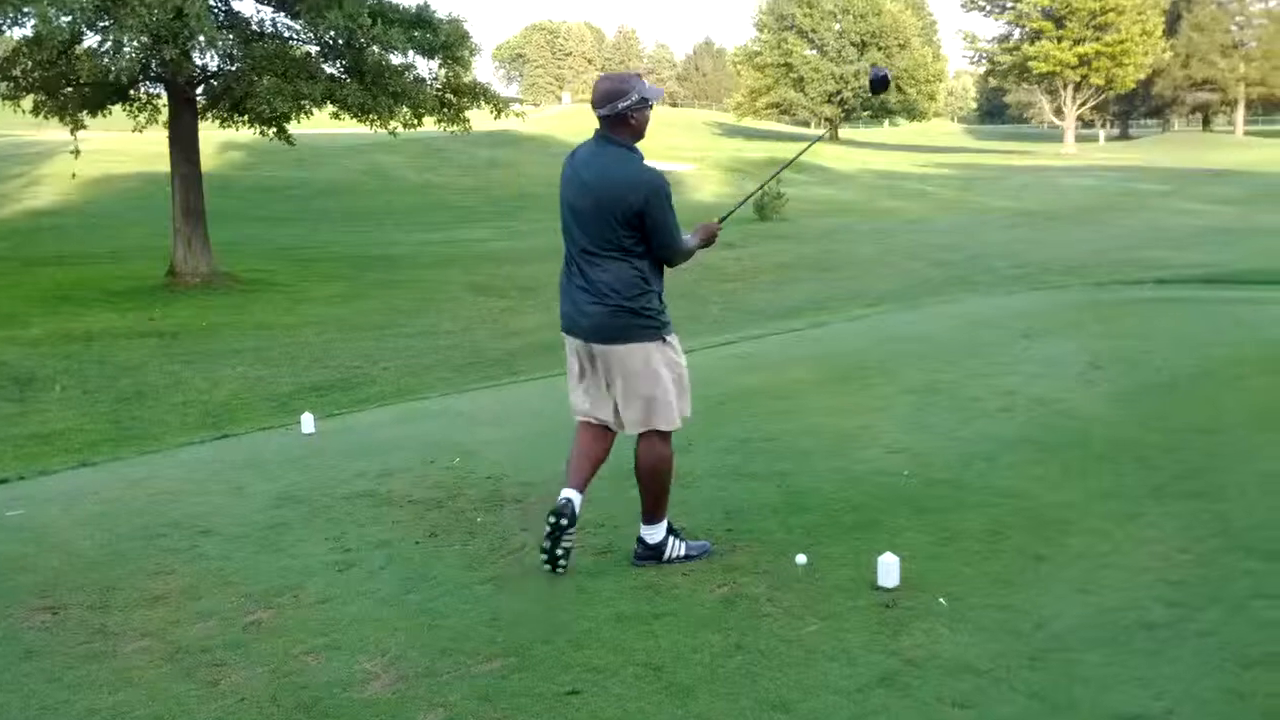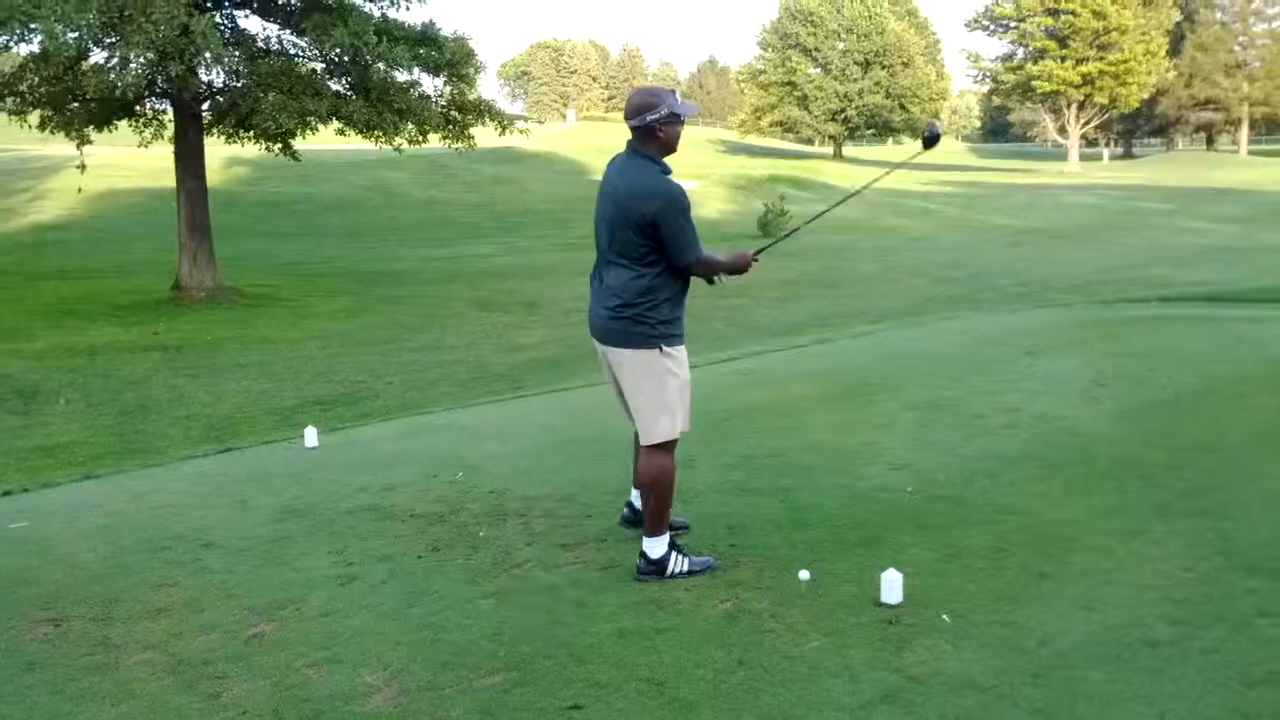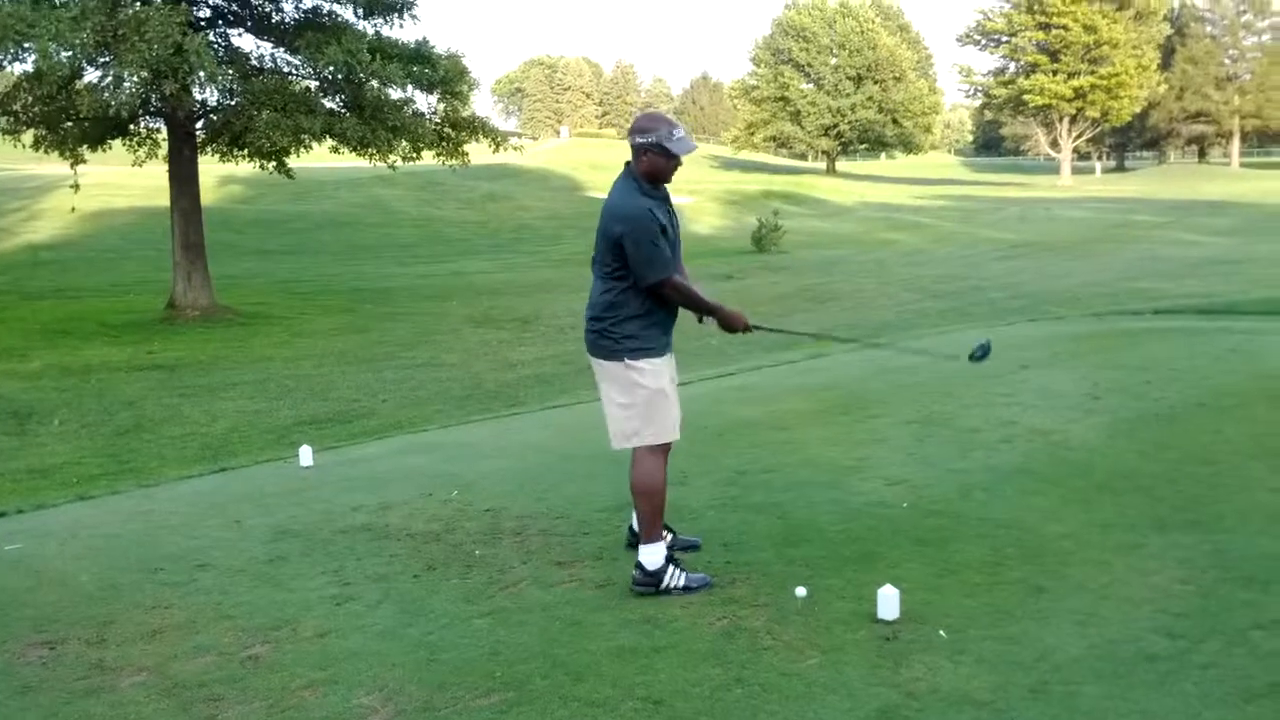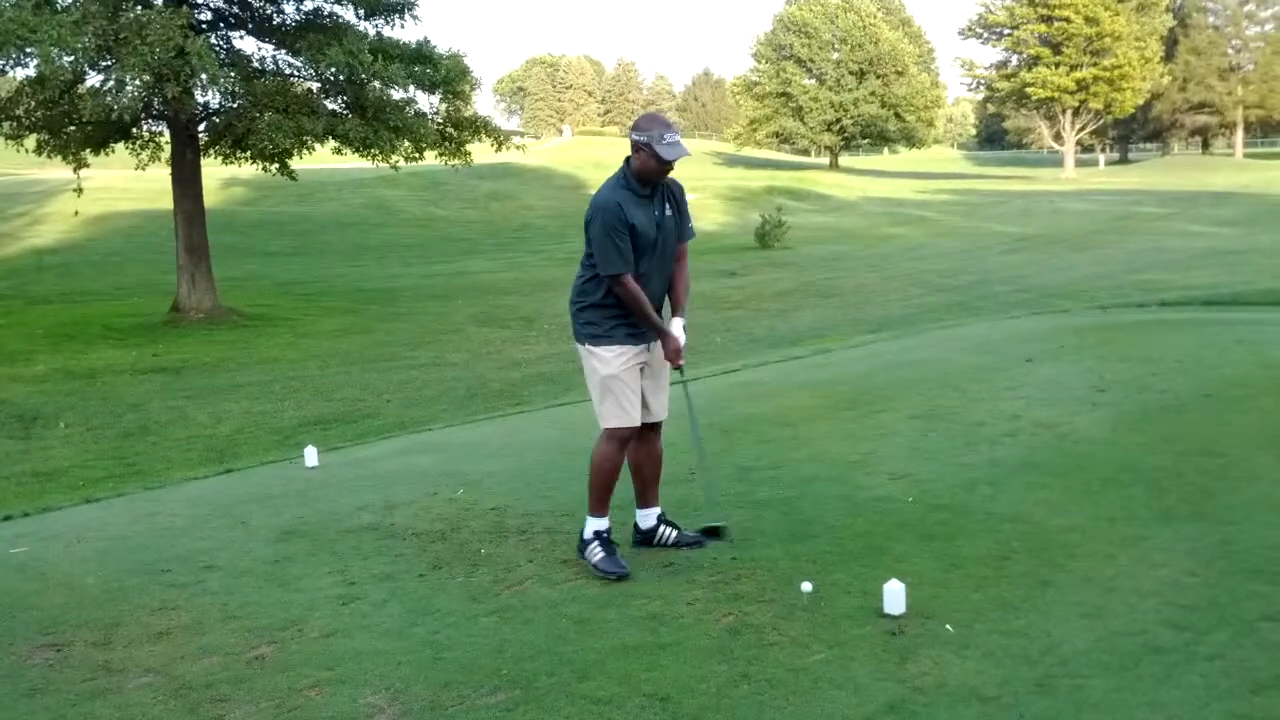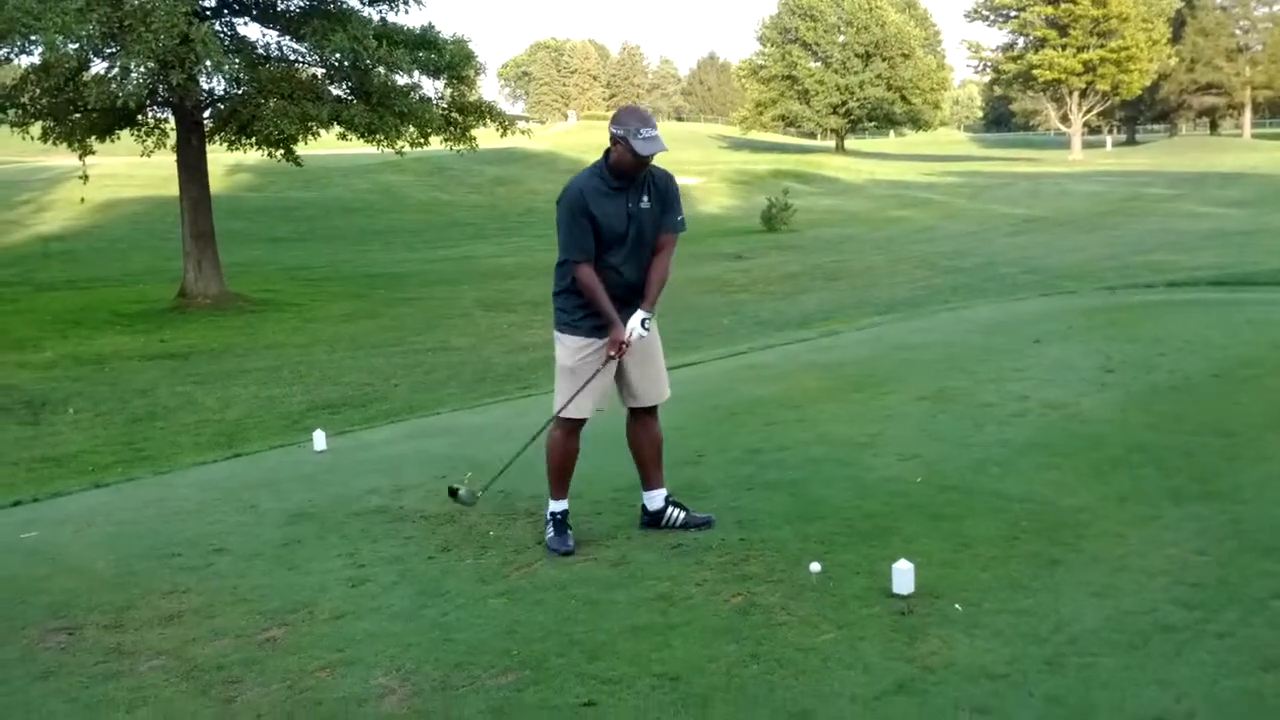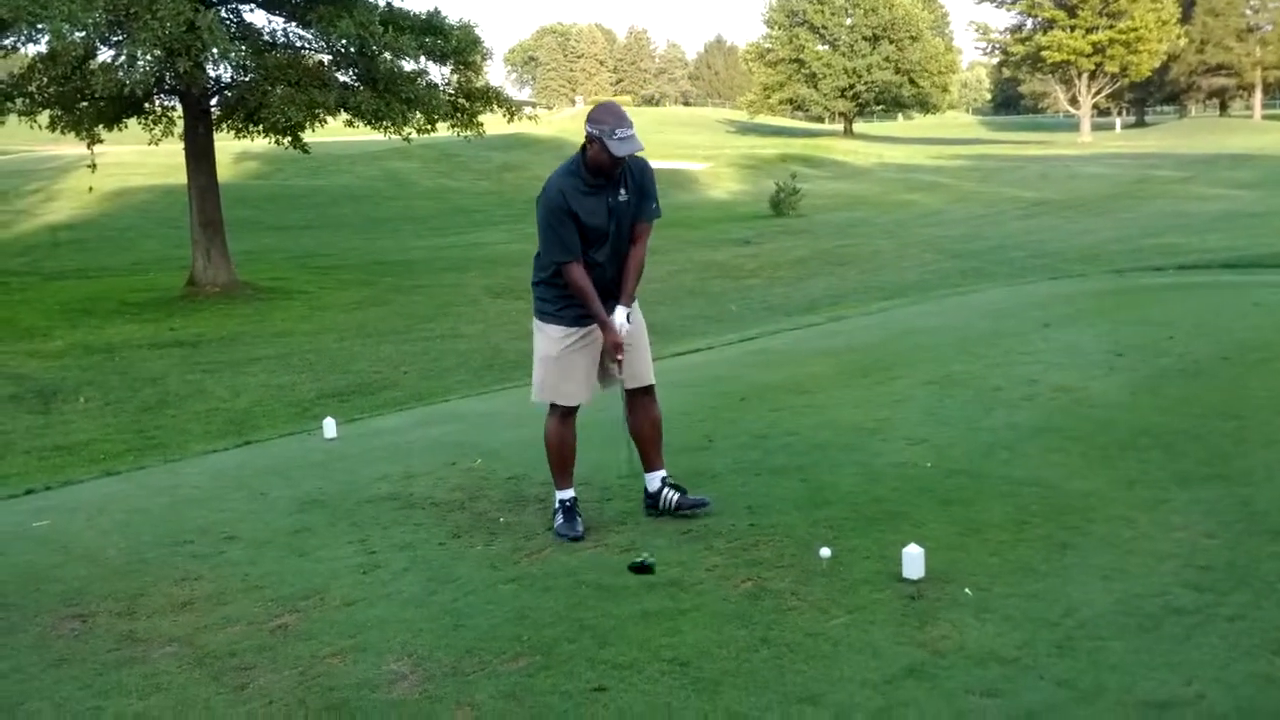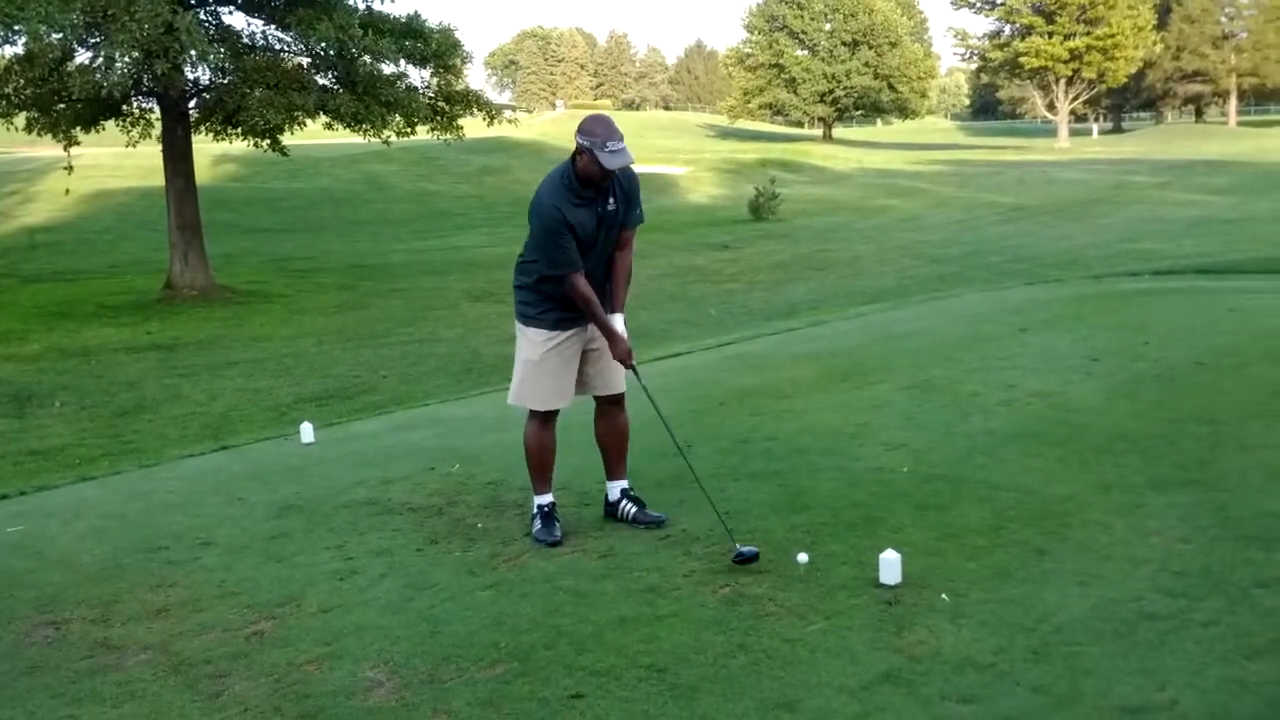
dt=0.3s
person 1, frame 1
left shoulder: (576, 161)
right shoulder: (645, 181)
right elbow: (669, 255)
left wrist: (681, 237)
right wrist: (700, 238)
left hip: (579, 317)
right hip: (631, 324)
left knee: (596, 421)
right knee: (654, 429)
left ankle: (567, 505)
right ankle: (654, 537)
person 1, frame 2
left shoulder: (617, 168)
right shoulder: (663, 192)
right elbow: (691, 263)
left wrist: (712, 262)
right wrist: (730, 263)
left hip: (610, 321)
right hip: (645, 330)
left knee: (649, 425)
right knee: (660, 438)
left ankle: (641, 505)
right ankle: (656, 552)
person 1, frame 3
left shoulder: (652, 191)
right shoulder: (631, 212)
left elbow: (670, 268)
right elbow: (666, 284)
left wrist: (705, 307)
right wrist: (720, 314)
left hip: (652, 336)
right hip: (626, 344)
left knee: (661, 436)
right knee: (652, 445)
left ankle: (644, 527)
right ankle: (653, 565)
person 1, frame 4
left shoulder: (673, 192)
right shoulder: (609, 205)
left elbow: (679, 260)
right elbow: (621, 282)
left wrist: (677, 321)
right wrist: (665, 333)
left hip: (648, 329)
right hip: (606, 331)
left knee: (650, 426)
right knee: (621, 430)
left ankle: (648, 521)
right ankle: (594, 533)
person 1, frame 5
left shoulder: (662, 184)
right shoulder: (579, 193)
left elbow: (663, 252)
right elbow: (580, 268)
left wrist: (643, 313)
right wrist: (613, 325)
left hip: (636, 314)
right hip: (583, 321)
left knee: (646, 408)
right knee: (572, 416)
left ankle: (656, 504)
right ankle: (557, 513)
person 1, frame 6
left shoulder: (639, 172)
right shoulder: (558, 191)
left elbow: (639, 243)
right elbow: (570, 267)
left wrist: (622, 308)
right wrist: (604, 326)
left hip: (619, 302)
right hip: (565, 309)
left knee: (642, 389)
right knee: (564, 405)
left ankle: (656, 486)
right ankle: (564, 501)
person 1, frame 7
left shoulder: (624, 181)
right shoulder: (550, 201)
left elbow: (622, 249)
right elbow: (572, 280)
left wrist: (618, 316)
right wrist: (611, 336)
left hip: (599, 305)
right hip: (547, 311)
left knee: (612, 399)
right knee: (543, 409)
left ankle: (618, 495)
right ankle: (543, 505)
